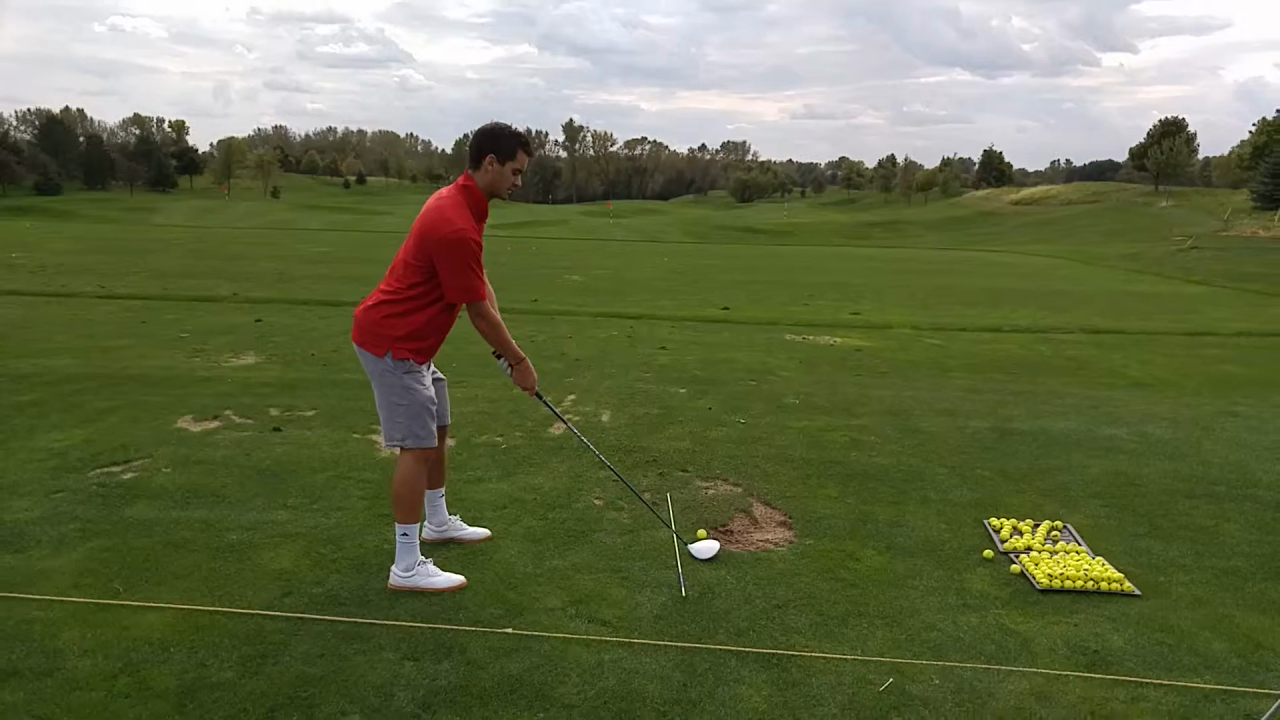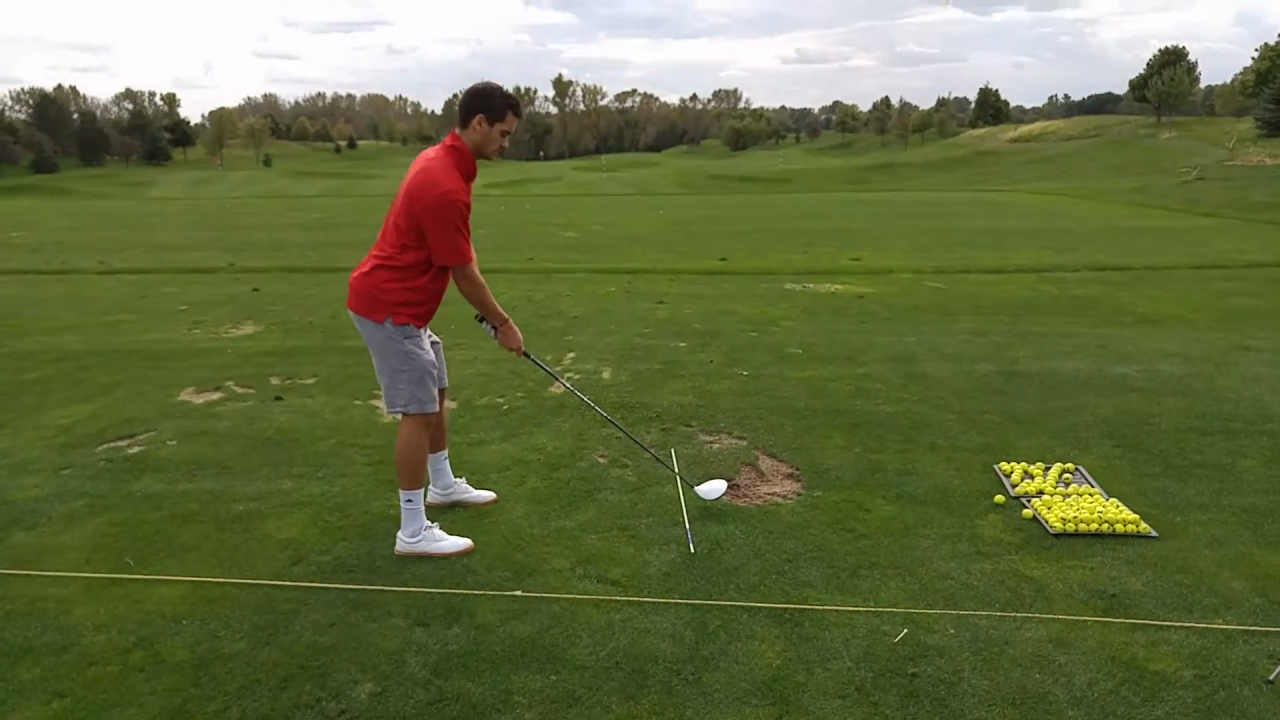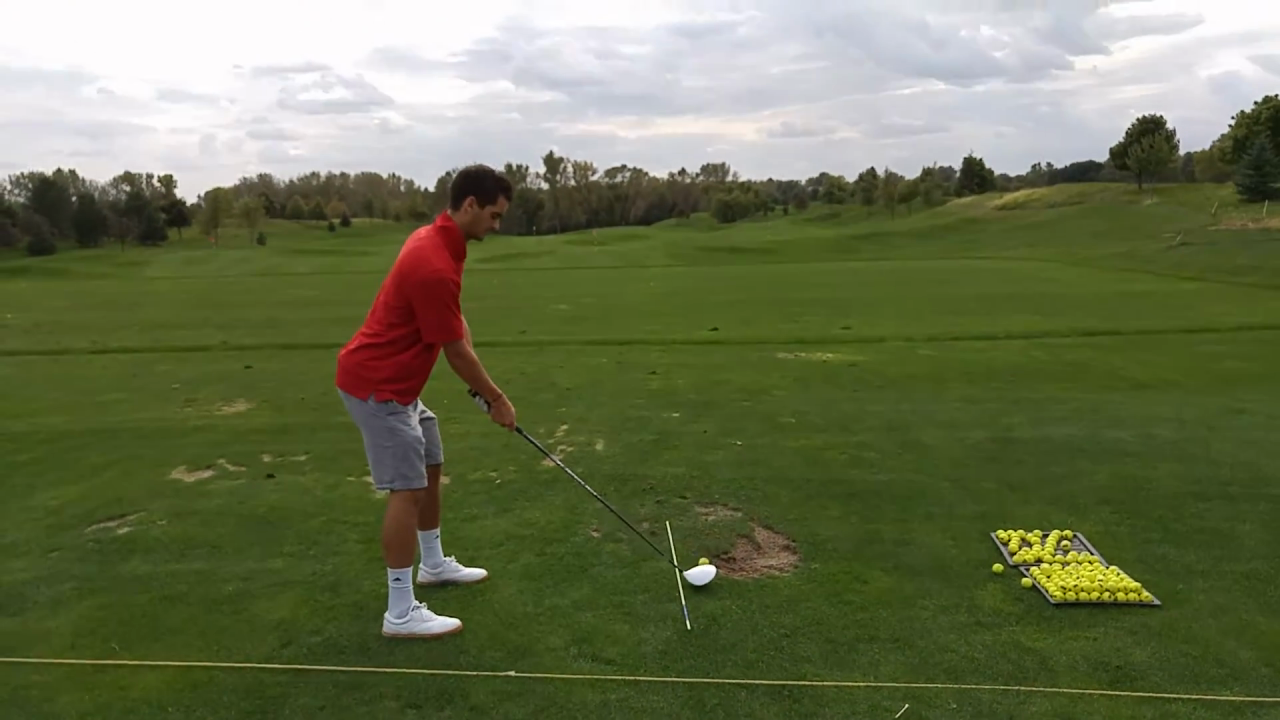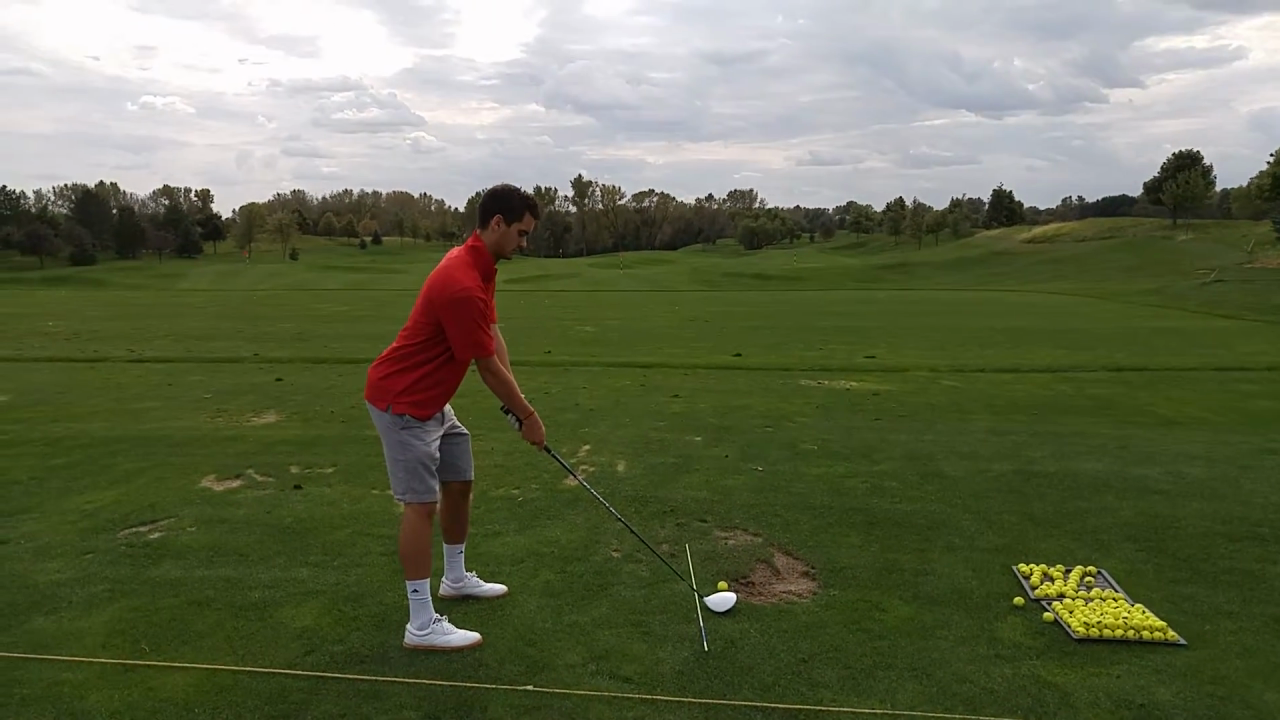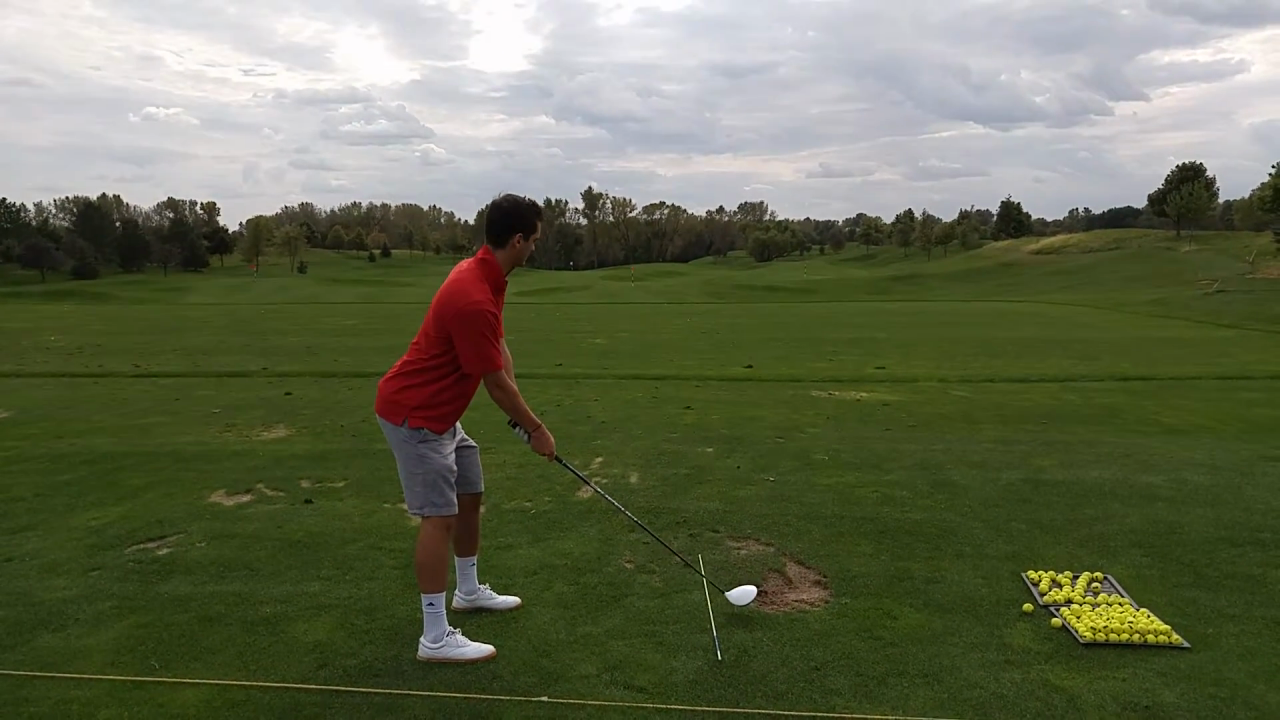
dt=1s
person 1, frame 1
left shoulder: (461, 201)
right shoulder: (456, 226)
left elbow: (481, 286)
right elbow: (478, 310)
left wrist: (505, 347)
right wrist: (519, 362)
left hip: (407, 338)
right hip: (391, 342)
left knee: (436, 431)
right knee: (416, 445)
left ankle: (438, 521)
right ankle: (407, 566)
person 1, frame 2
left shoulder: (441, 158)
right shoulder: (445, 187)
left elbow: (462, 253)
right elbow: (463, 273)
left wrist: (489, 309)
right wrist: (503, 323)
left hip: (399, 301)
right hip: (389, 308)
left knee: (434, 395)
right knee: (417, 411)
left ankle: (442, 484)
right ankle: (413, 533)
person 1, frame 3
left shoulder: (437, 238)
right shoulder: (434, 266)
left elbow: (456, 324)
right elbow: (456, 351)
left wrist: (482, 385)
right wrist: (496, 399)
left hip: (393, 380)
right hip: (376, 385)
left knee: (429, 470)
right knee: (407, 489)
left ankle: (433, 563)
right ankle: (401, 613)
person 1, frame 4
left shoulder: (478, 265)
right shoulder: (462, 285)
left elbow: (493, 336)
right elbow: (488, 366)
left wrist: (516, 398)
right wrist: (527, 415)
left hip: (430, 398)
right hip: (402, 401)
left knee: (459, 484)
right knee: (421, 503)
left ankle: (456, 578)
right ankle: (421, 624)
person 1, frame 5
left shoulder: (485, 275)
right shoulder: (472, 299)
left elbow: (499, 349)
right elbow: (496, 382)
left wrist: (522, 414)
right wrist: (535, 429)
left hip: (438, 410)
right hip: (413, 414)
left knee: (469, 497)
right knee: (439, 516)
left ankle: (469, 590)
right ankle: (435, 638)
